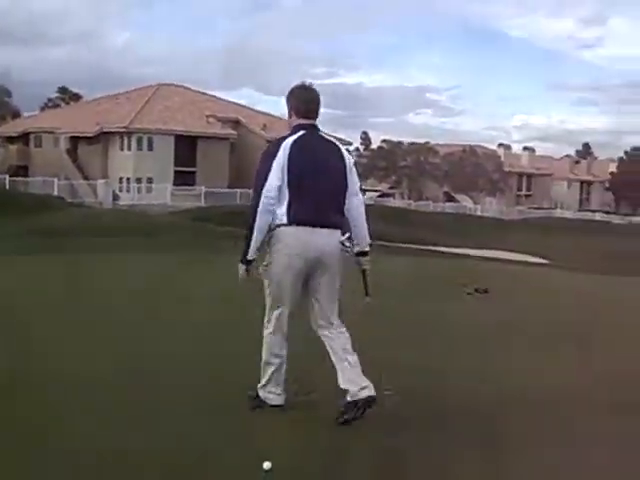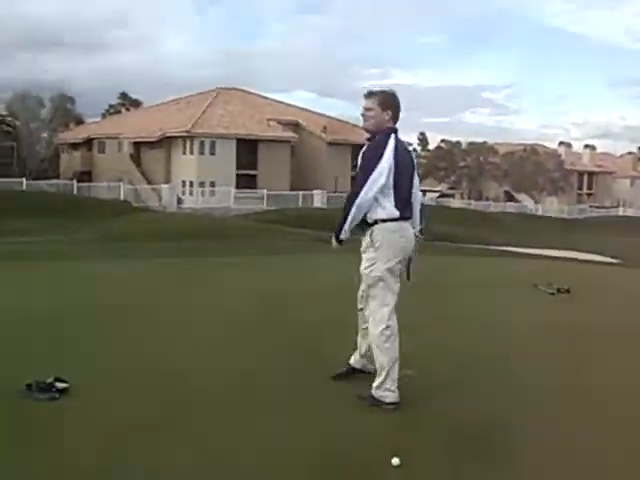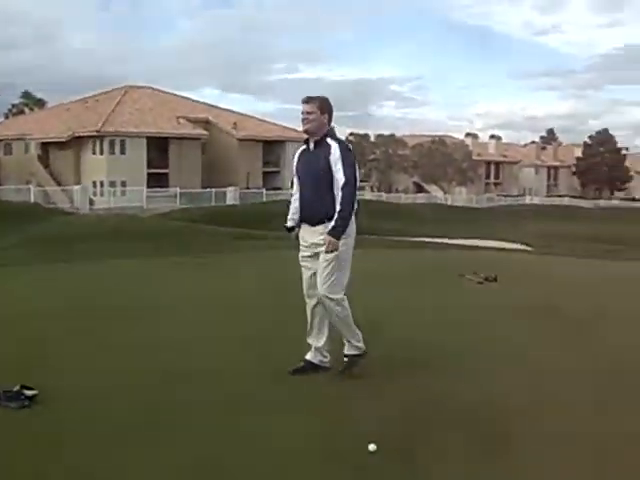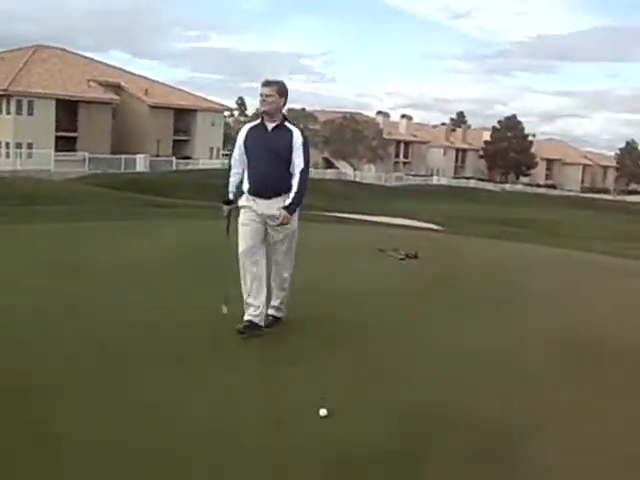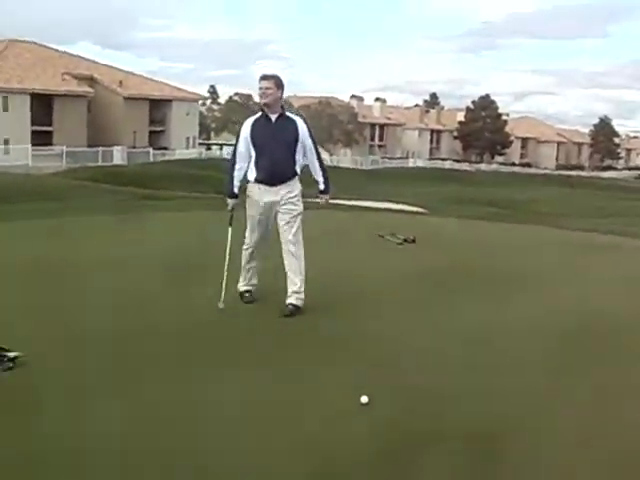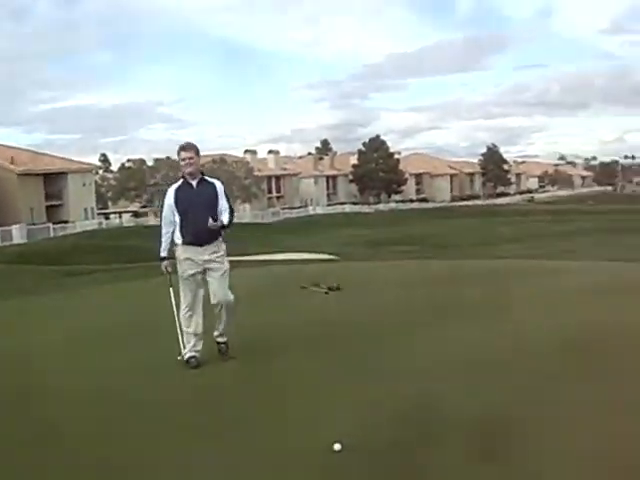
dt=0.4s
person 1, frame 1
left shoulder: (279, 149)
right shoulder: (339, 152)
left elbow: (263, 203)
right elbow: (354, 202)
left wrist: (248, 255)
right wrist: (362, 248)
left hip: (289, 240)
right hip: (329, 242)
left knee: (277, 322)
right knee: (328, 322)
left ankle: (270, 394)
right ankle: (358, 390)
person 1, frame 2
left shoulder: (379, 148)
right shoulder: (402, 150)
left elbow: (361, 195)
right elbow: (414, 196)
left wrist: (340, 233)
right wrist: (414, 234)
left hip: (384, 234)
right hip: (399, 231)
left knee: (380, 312)
right knee: (367, 303)
left ankle: (386, 391)
right ankle: (363, 361)
person 1, frame 3
left shoulder: (338, 150)
right shoulder: (301, 154)
left elbow: (347, 192)
left wrist: (336, 232)
right wrist: (292, 224)
left hip: (335, 232)
right hip: (308, 232)
left knee: (329, 293)
right knee: (313, 296)
left ankle: (355, 347)
right ankle: (318, 355)
person 1, frame 4
left shoulder: (295, 135)
right shoulder: (247, 131)
left elbow: (300, 173)
right elbow: (236, 166)
left wrist: (290, 206)
right wrist: (229, 198)
left hip: (282, 205)
right hip: (251, 203)
left knee: (280, 262)
right knee: (247, 254)
left ankle: (276, 310)
right ankle: (254, 315)
person 1, frame 5
left shoulder: (297, 123)
right shoulder: (250, 126)
left elbow: (311, 154)
right elbow: (239, 160)
left wrist: (324, 186)
right wrist: (233, 192)
left hip: (289, 191)
right hip: (258, 191)
left knee: (292, 244)
right knee: (252, 243)
left ankle: (295, 297)
right ankle: (247, 285)
person 1, frame 6
left shoulder: (215, 186)
right shoulder: (174, 191)
left elbow: (228, 213)
right elbow: (167, 224)
left wrist: (221, 223)
right wrist: (164, 255)
left hip: (215, 249)
right hip: (187, 253)
left knee: (223, 298)
right knee: (189, 304)
left ankle: (221, 337)
right ankle: (192, 351)
